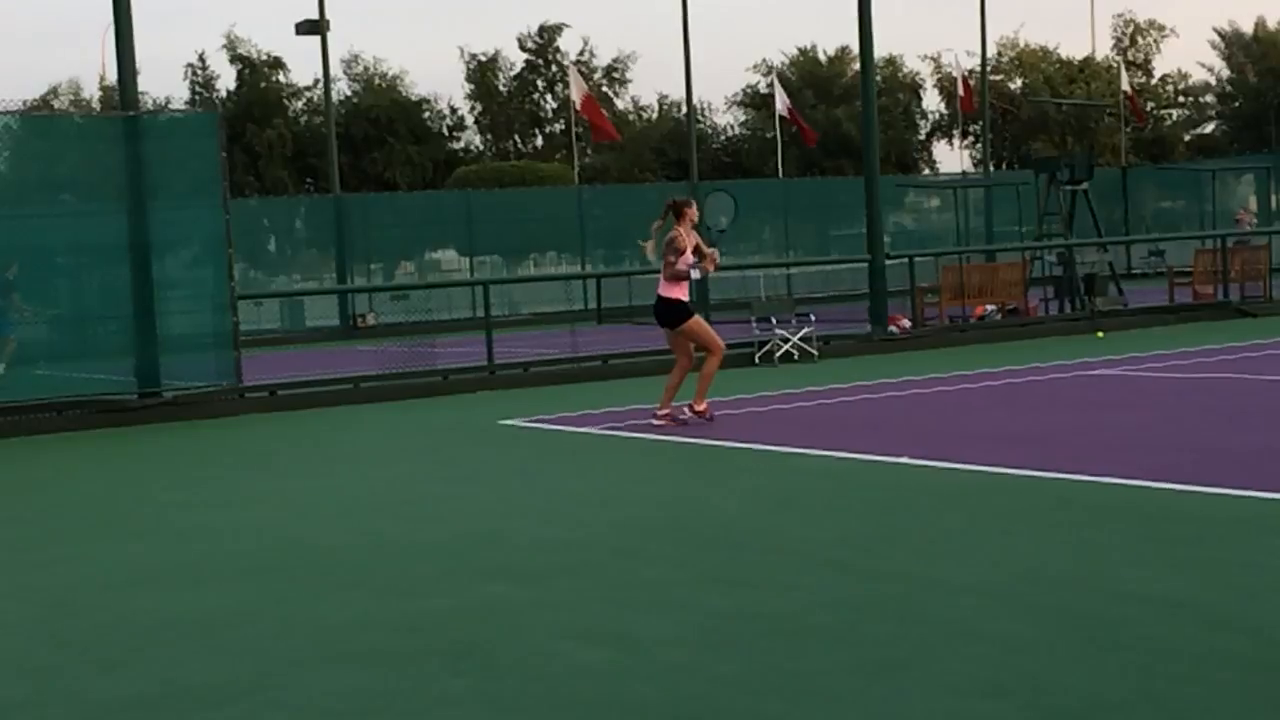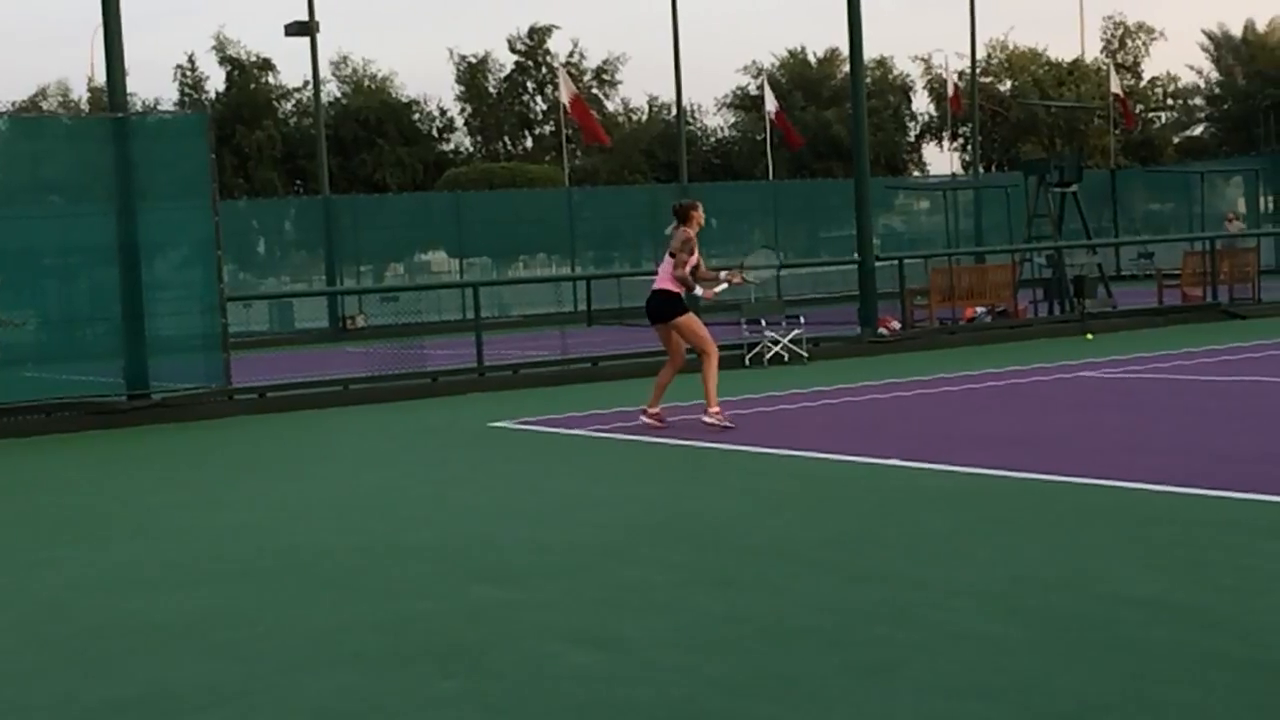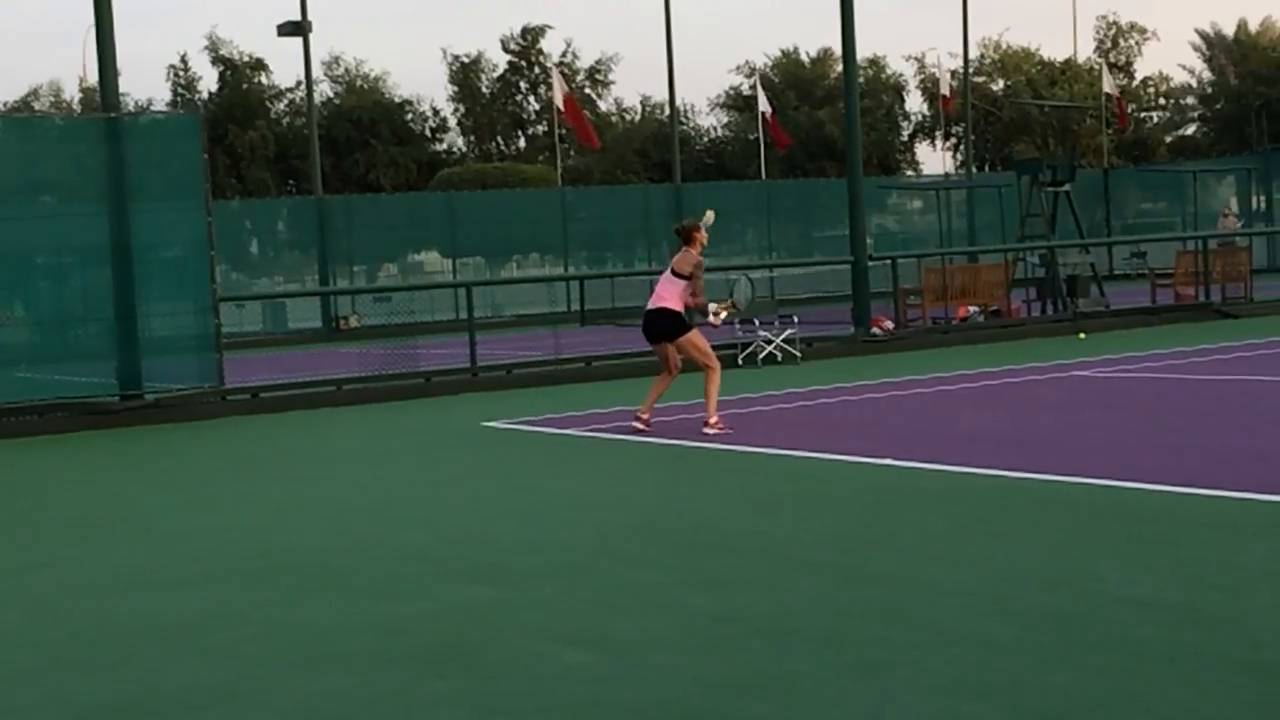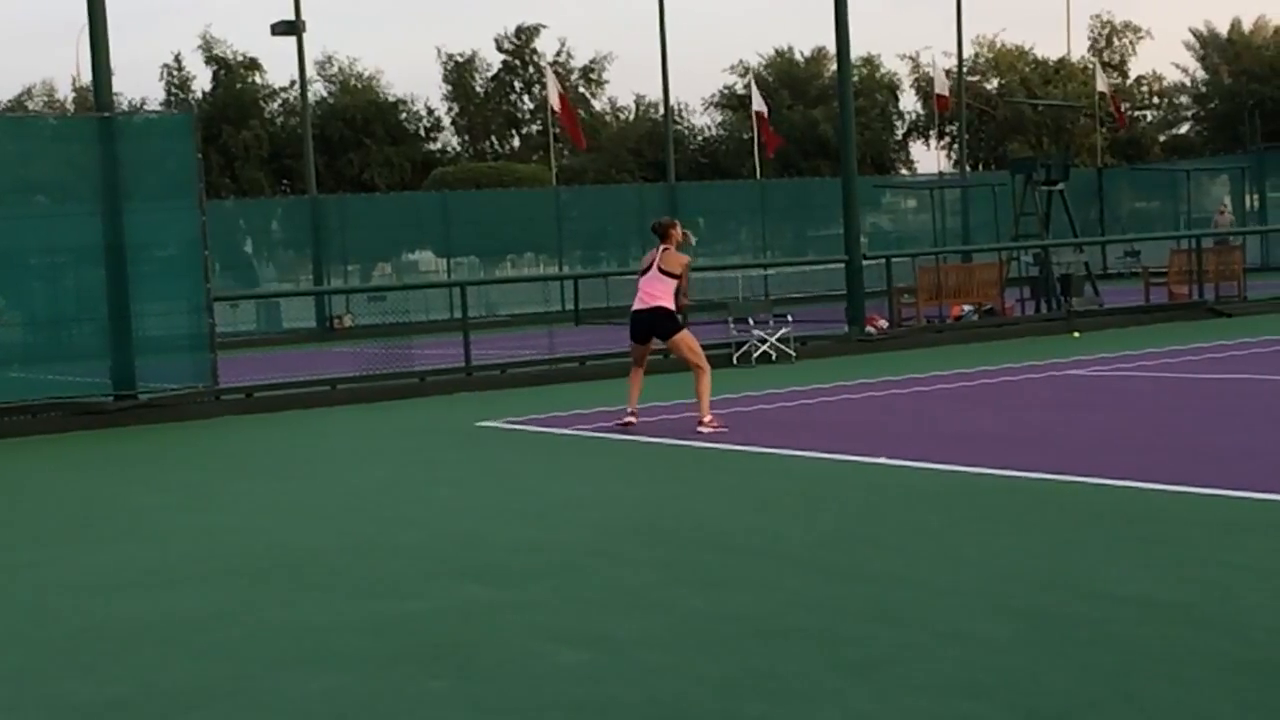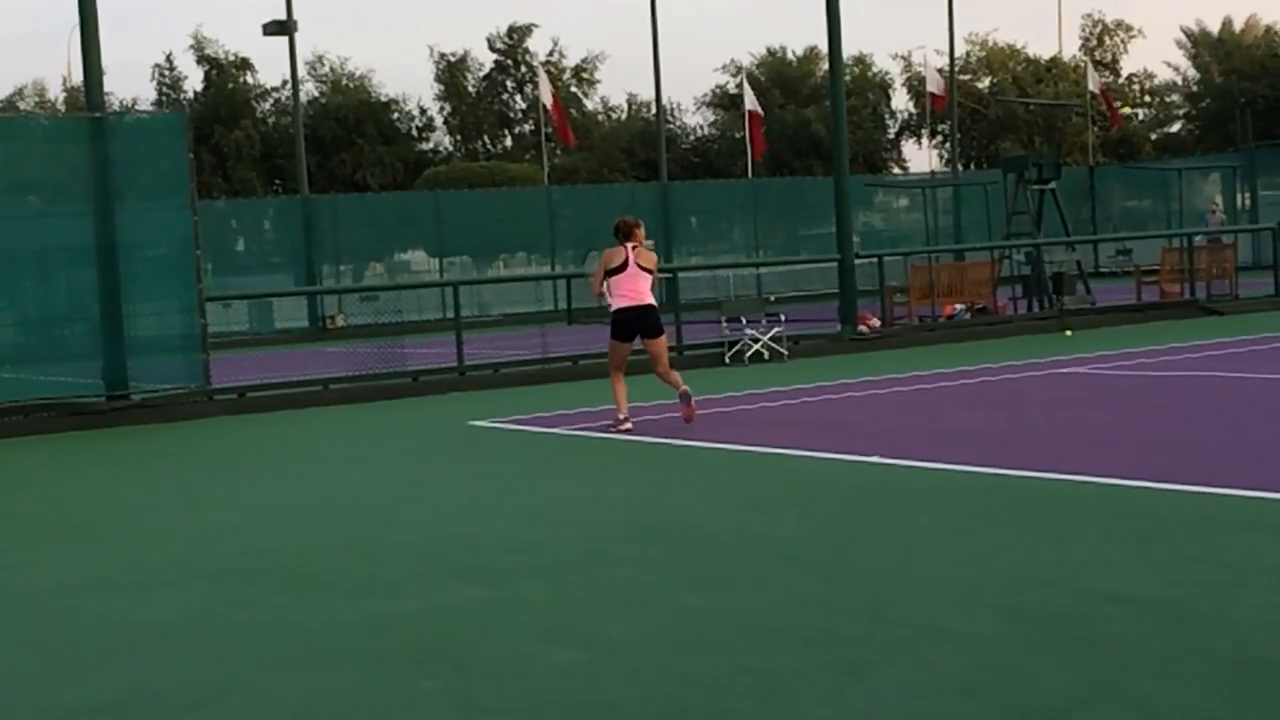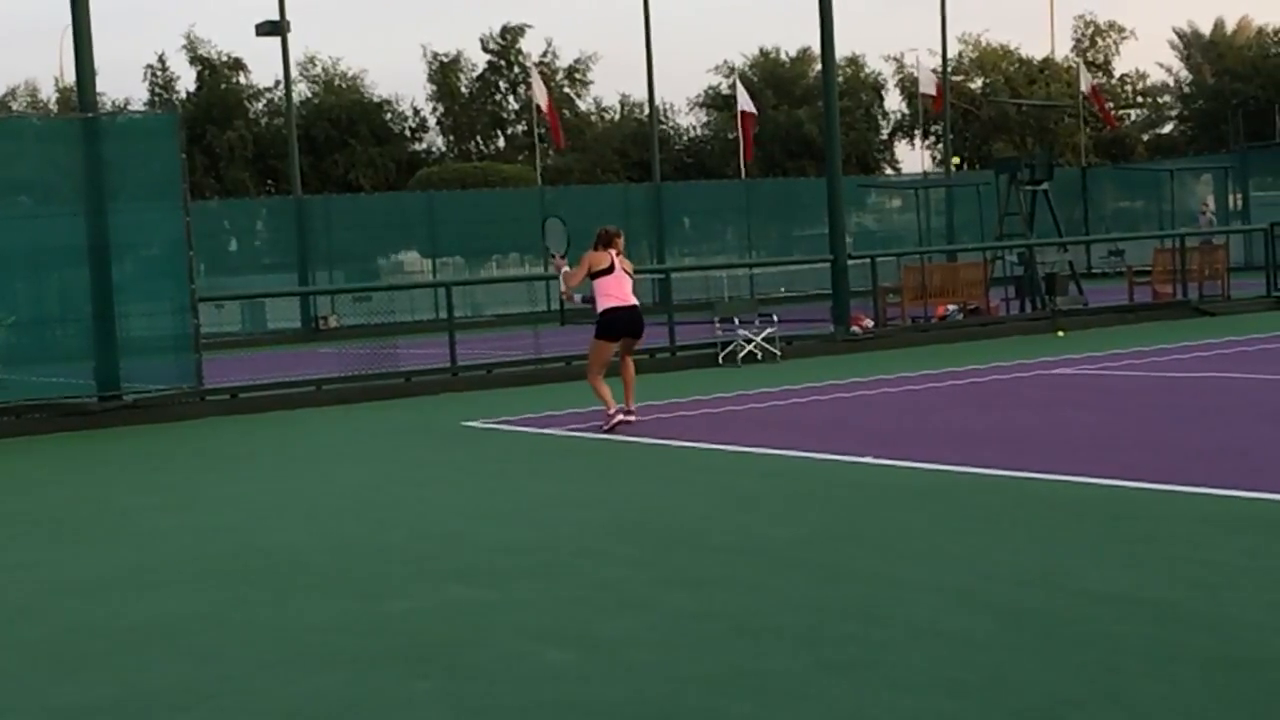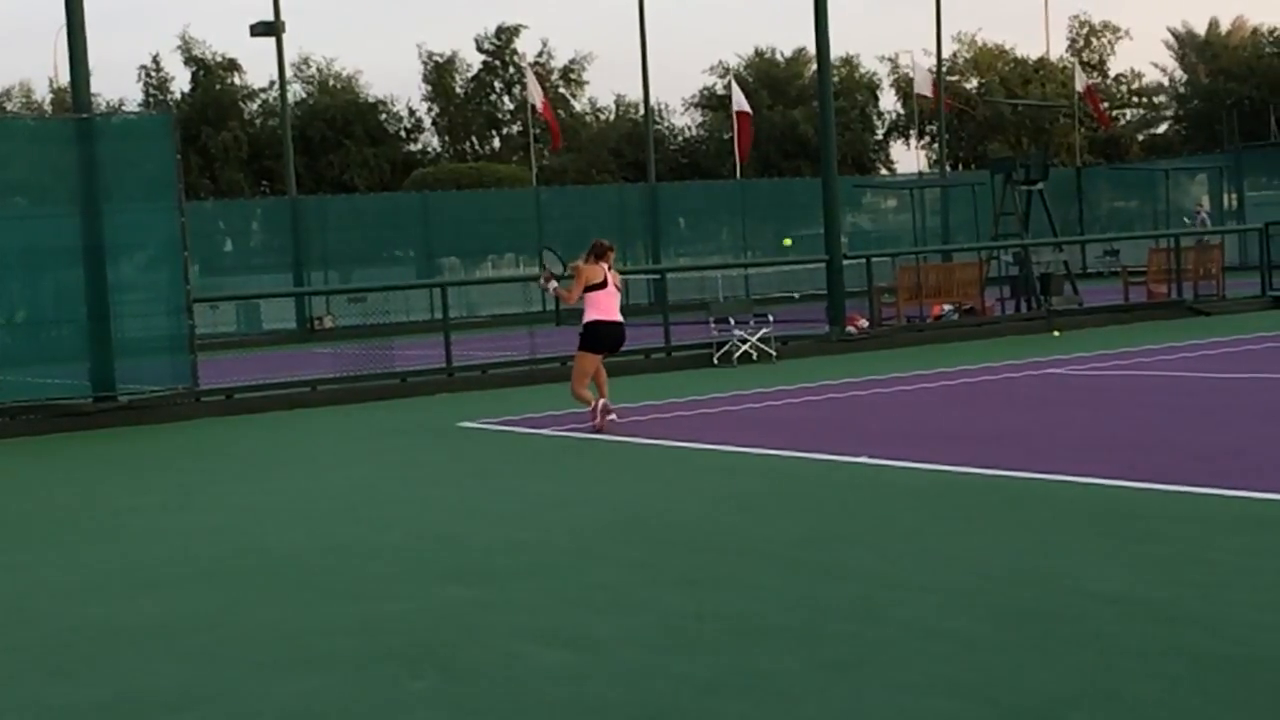
dt=0.7s
person 1, frame 1
left shoulder: (692, 236)
right shoulder: (675, 238)
left elbow: (709, 259)
right elbow: (668, 274)
left wrist: (712, 256)
right wrist: (698, 272)
left hip: (668, 306)
right hip: (672, 306)
left knee: (685, 360)
right knee: (717, 349)
left ankle: (662, 412)
right ankle: (698, 405)
person 1, frame 2
left shoulder: (686, 238)
right shoulder: (688, 238)
left elbow: (700, 273)
right elbow: (678, 273)
left wrist: (726, 276)
right wrist: (699, 292)
left hip: (657, 302)
right hip: (668, 300)
left knee: (677, 358)
right knee: (710, 351)
left ankle: (652, 410)
right ankle: (712, 410)
person 1, frame 3
left shoulder: (679, 257)
right shoulder: (695, 260)
right elbow: (697, 299)
left wrist: (711, 307)
right wrist: (710, 316)
left hip: (651, 319)
right hip: (669, 319)
left knee: (671, 369)
right knee: (713, 366)
left ankle: (642, 415)
right ankle: (711, 420)
person 1, frame 4
left shoulder: (648, 256)
right shoulder: (682, 260)
right elbow: (682, 300)
left hip: (638, 317)
right hip: (663, 317)
left knee: (638, 365)
right knee: (702, 367)
left ankle: (631, 411)
right ankle: (705, 419)
person 1, frame 5
left shoulder: (608, 255)
right shoulder: (651, 257)
left elbow: (596, 290)
left hip: (622, 316)
right hip: (648, 312)
left knee: (616, 372)
right knee: (662, 369)
left ankle: (623, 417)
right ankle: (682, 388)
person 1, frame 6
left shoulder: (592, 257)
right shoulder: (627, 264)
left elbow: (571, 283)
left wrist: (562, 268)
left hip: (611, 318)
right hip: (634, 315)
left knee: (594, 375)
right knee: (626, 357)
left ankle: (613, 410)
right ankle: (629, 408)
person 1, frame 7
left shoulder: (585, 270)
right shoulder: (616, 276)
left elbow: (571, 300)
left wrist: (552, 285)
left hip: (596, 330)
right hip: (618, 331)
left knee: (578, 389)
right knee: (595, 361)
left ankle: (596, 403)
right ankle: (607, 408)
